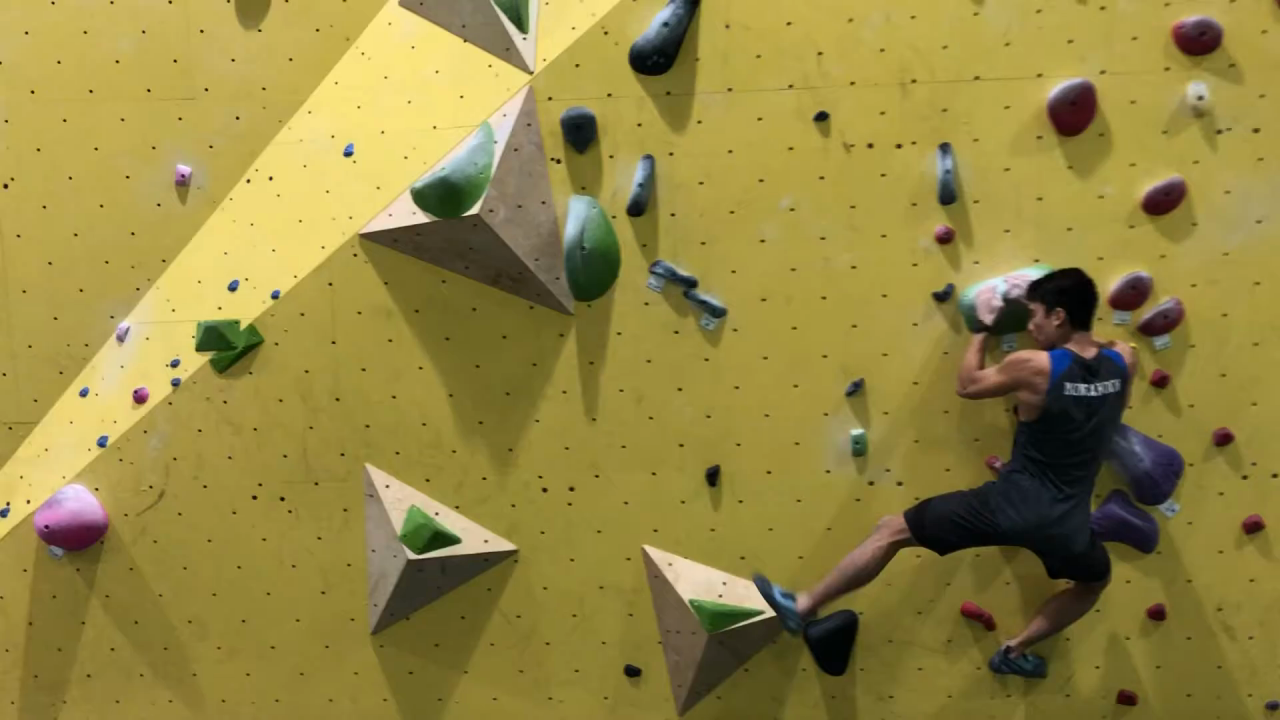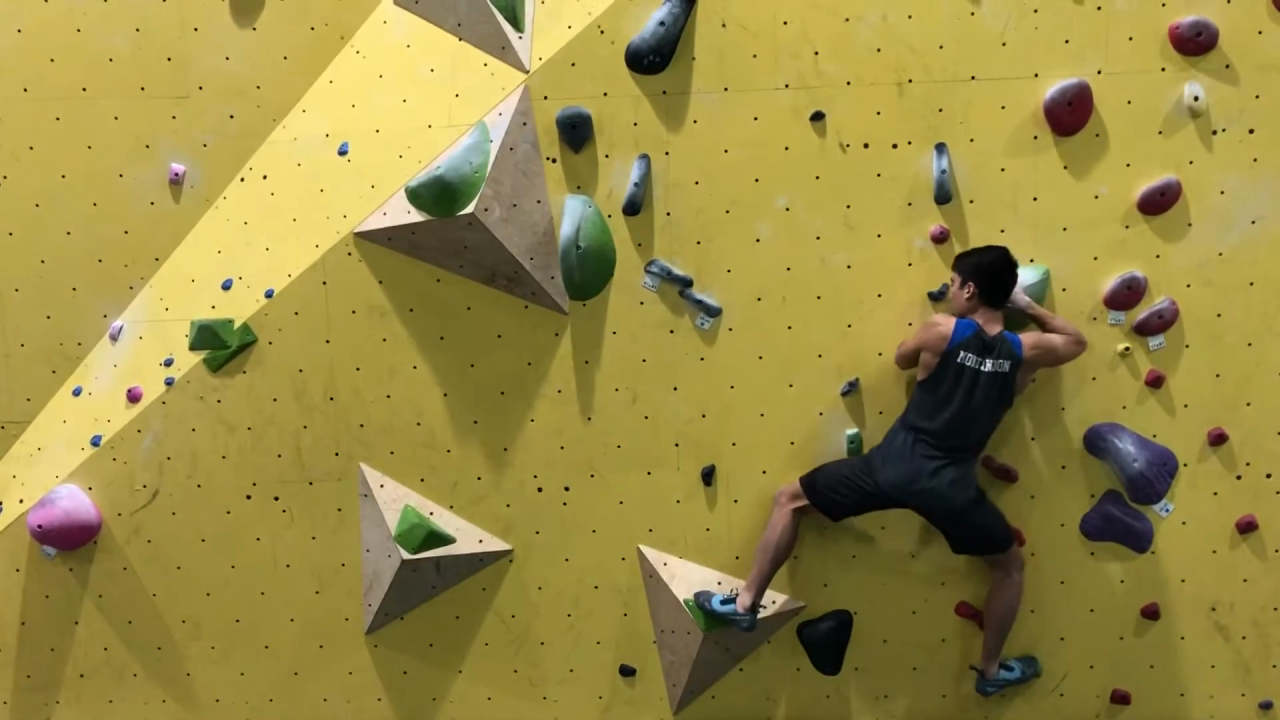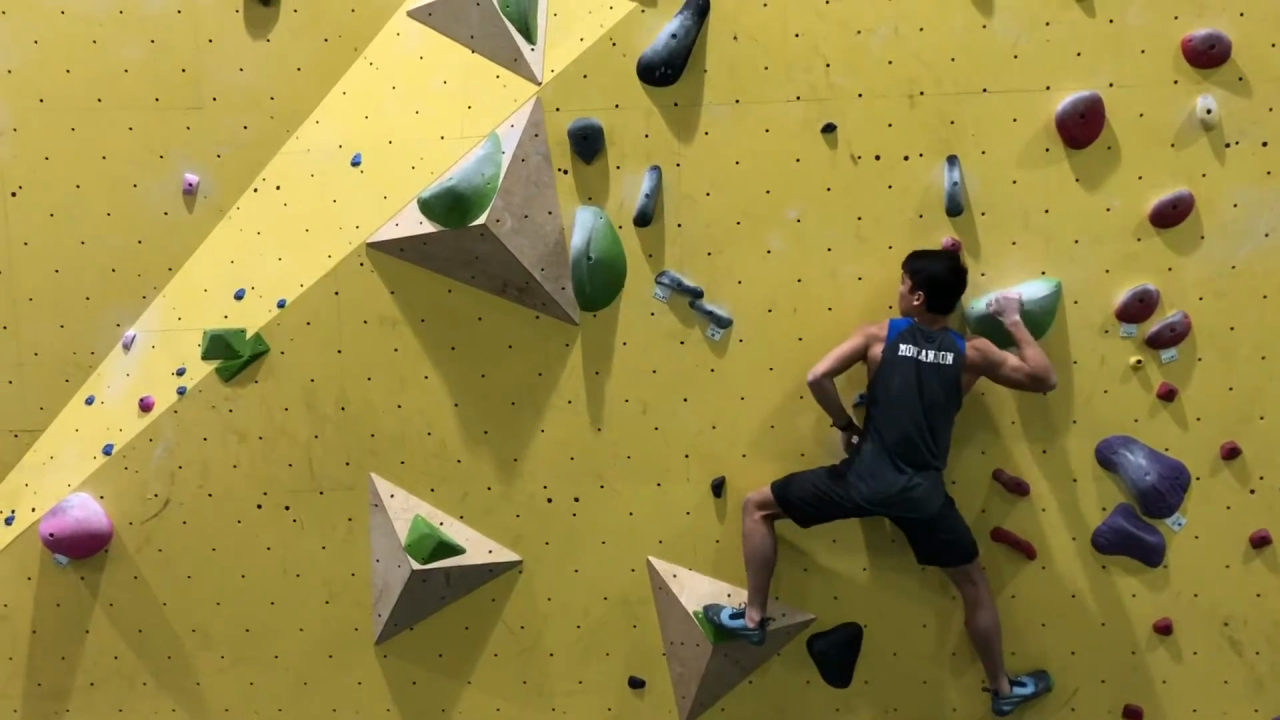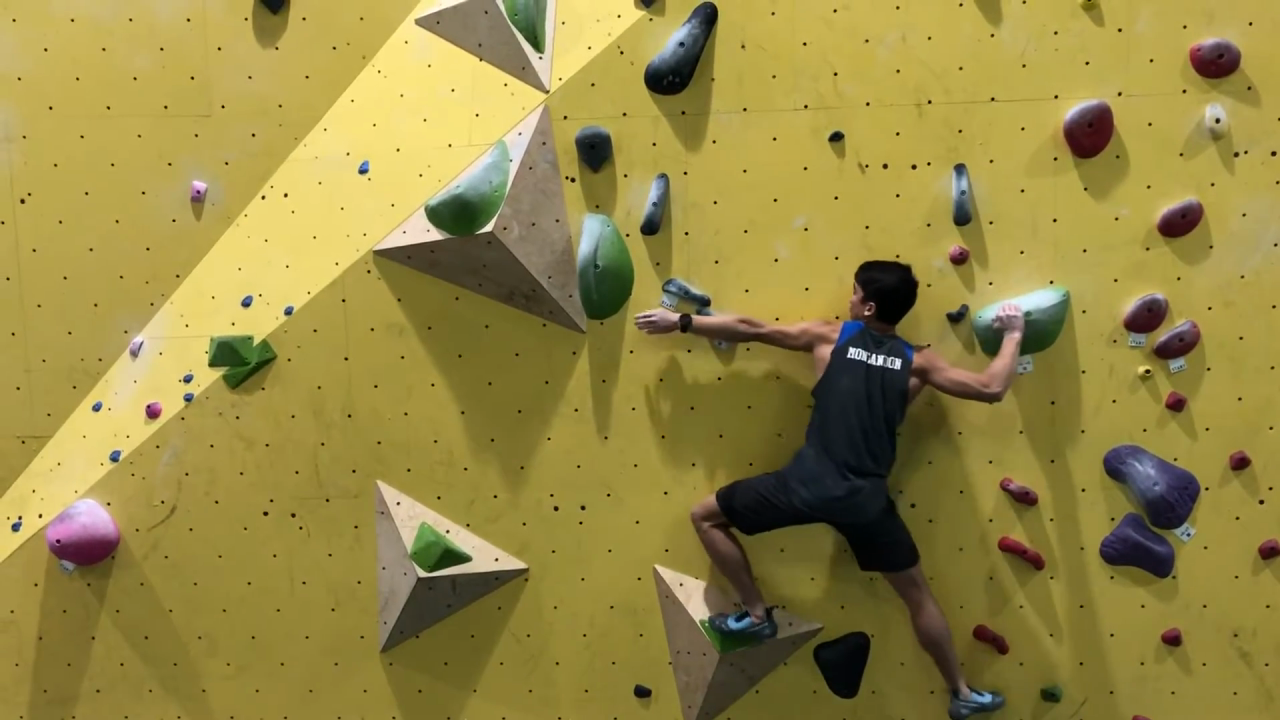
dt=1s
person 1, frame 1
left shoulder: (1035, 366)
right shoulder: (1123, 364)
left elbow: (968, 385)
left wrist: (982, 328)
left hip: (1011, 503)
right hip: (1067, 522)
left knee: (891, 531)
right knee: (1094, 580)
left ankle: (802, 606)
right ankle: (1017, 651)
person 1, frame 2
left shoulder: (941, 330)
right shoulder: (1026, 351)
left elbow: (902, 359)
right elbow: (1076, 341)
right wrist: (1027, 304)
left hip: (894, 465)
right hip: (951, 485)
left knee: (788, 499)
right knee: (1011, 566)
left ankle: (745, 602)
right ankle: (991, 669)
person 1, frame 3
left shoulder: (879, 335)
right shoulder: (972, 352)
left elbow: (817, 377)
right elbow: (1045, 380)
left wrist: (846, 426)
right wrist: (1013, 320)
left hip: (865, 477)
right hip: (923, 493)
left knee: (756, 506)
right knee: (974, 585)
left ankle: (752, 616)
person 1, frame 4
left shoulder: (828, 336)
right shoulder: (917, 362)
left elbow: (749, 329)
right elbow: (990, 389)
left wrist: (680, 322)
right wrist: (1012, 336)
left hip: (807, 484)
right hip: (865, 499)
left knee: (705, 516)
right knee: (919, 595)
left ankle: (756, 614)
